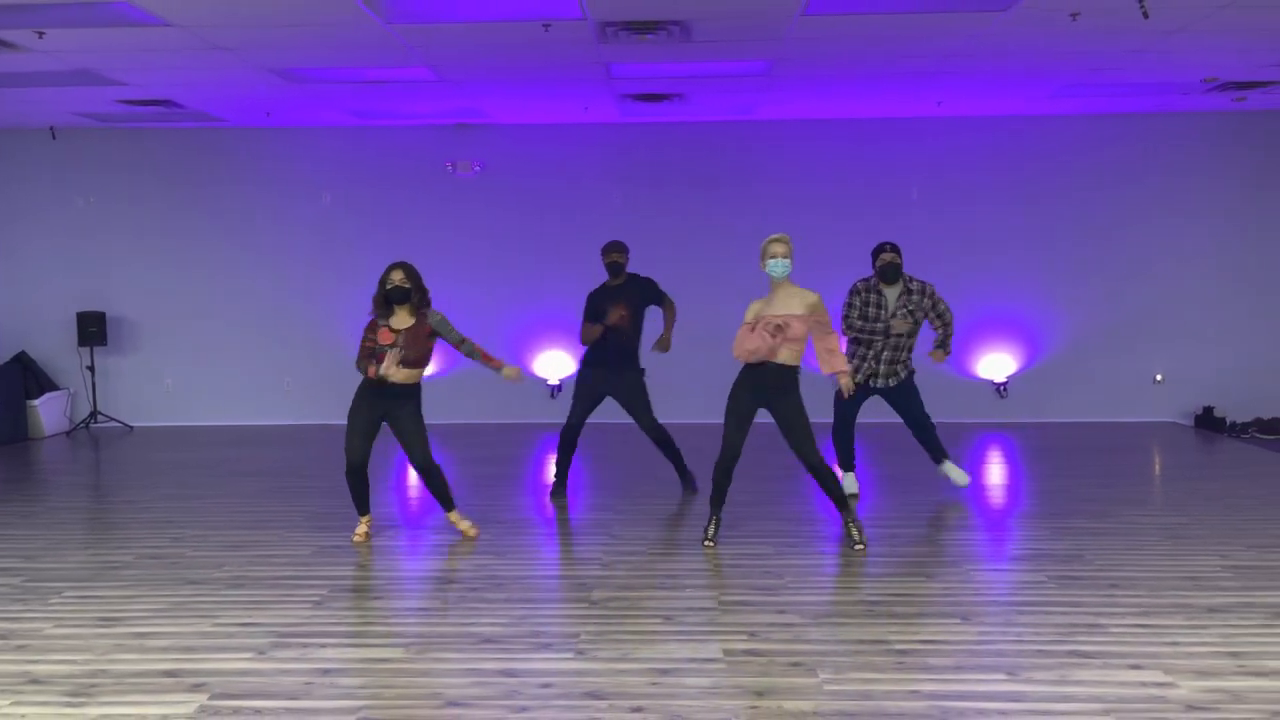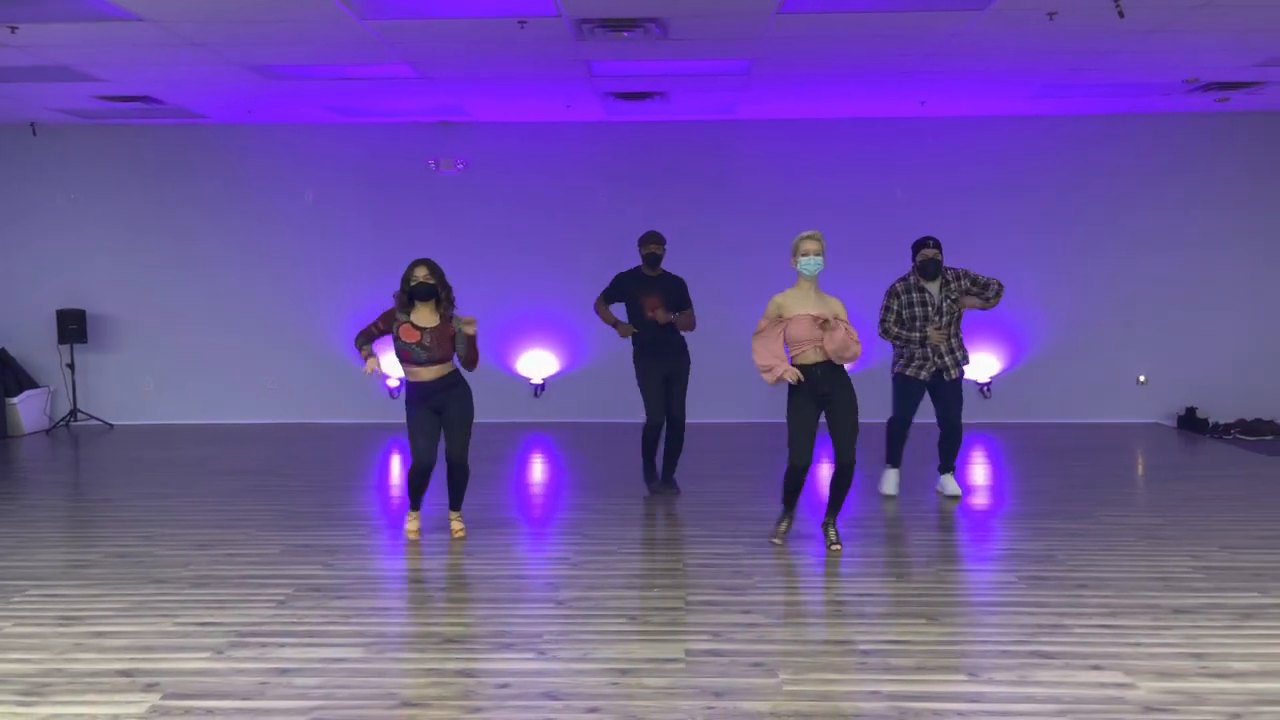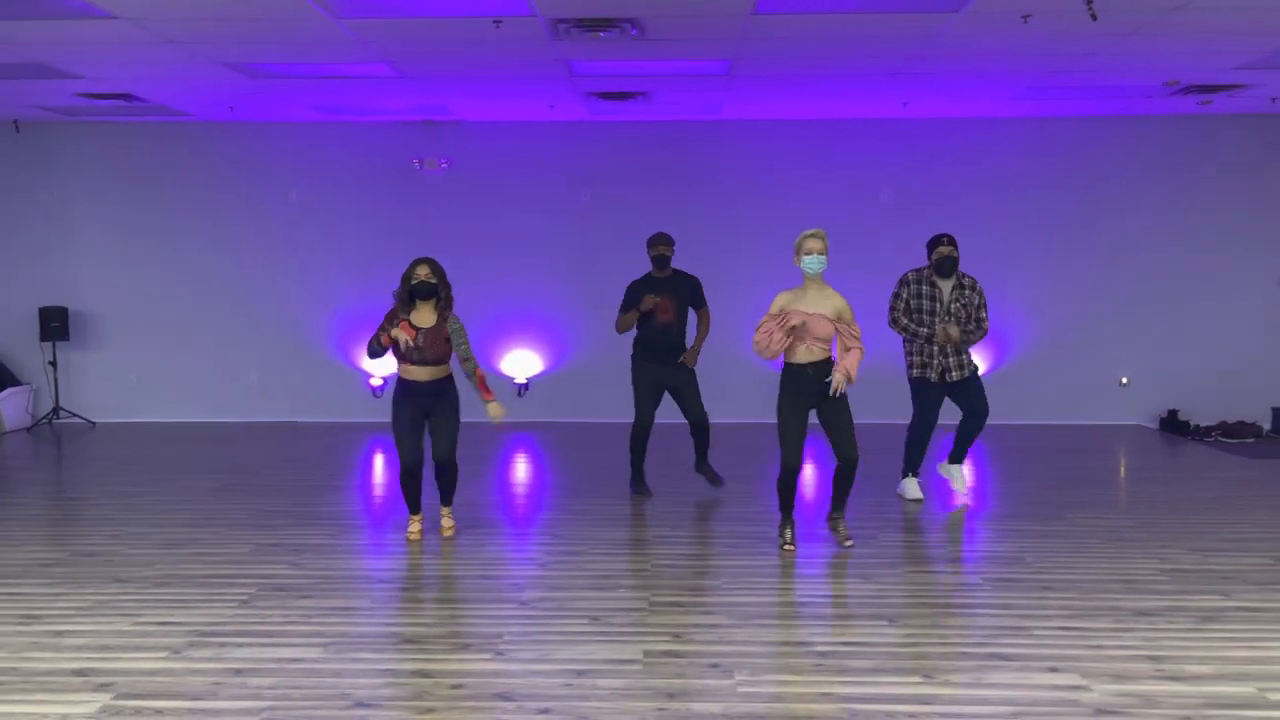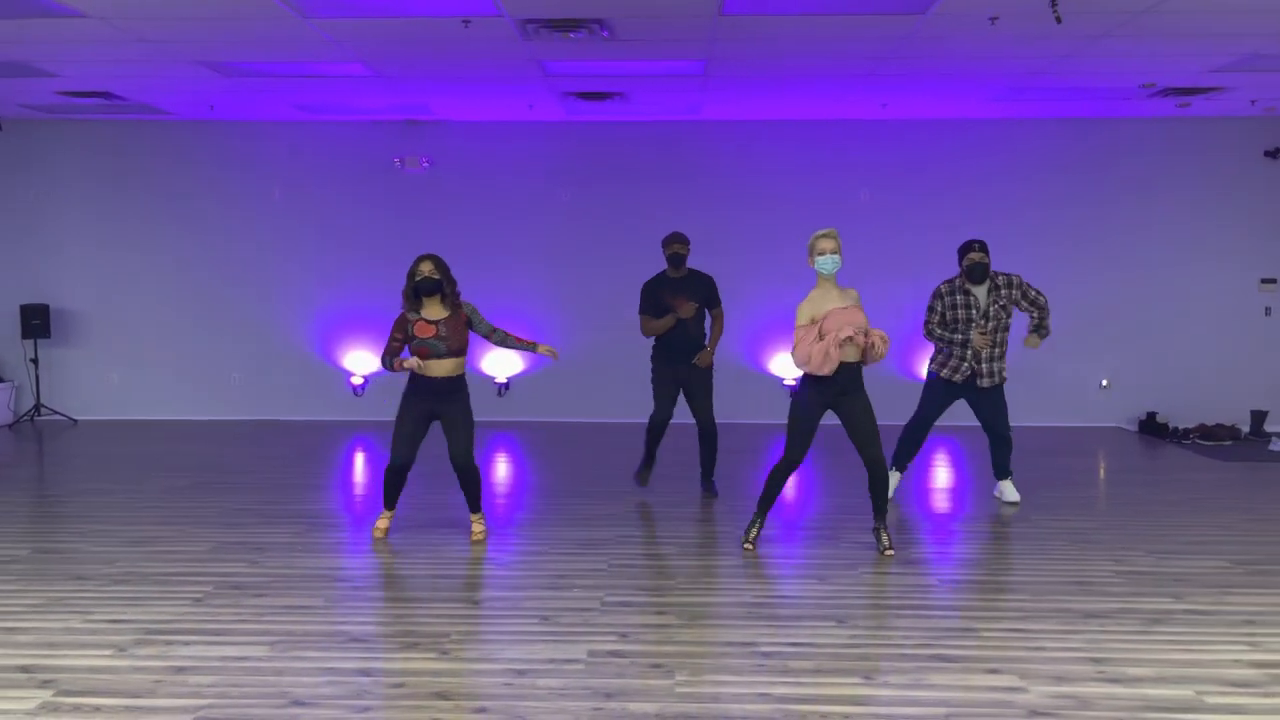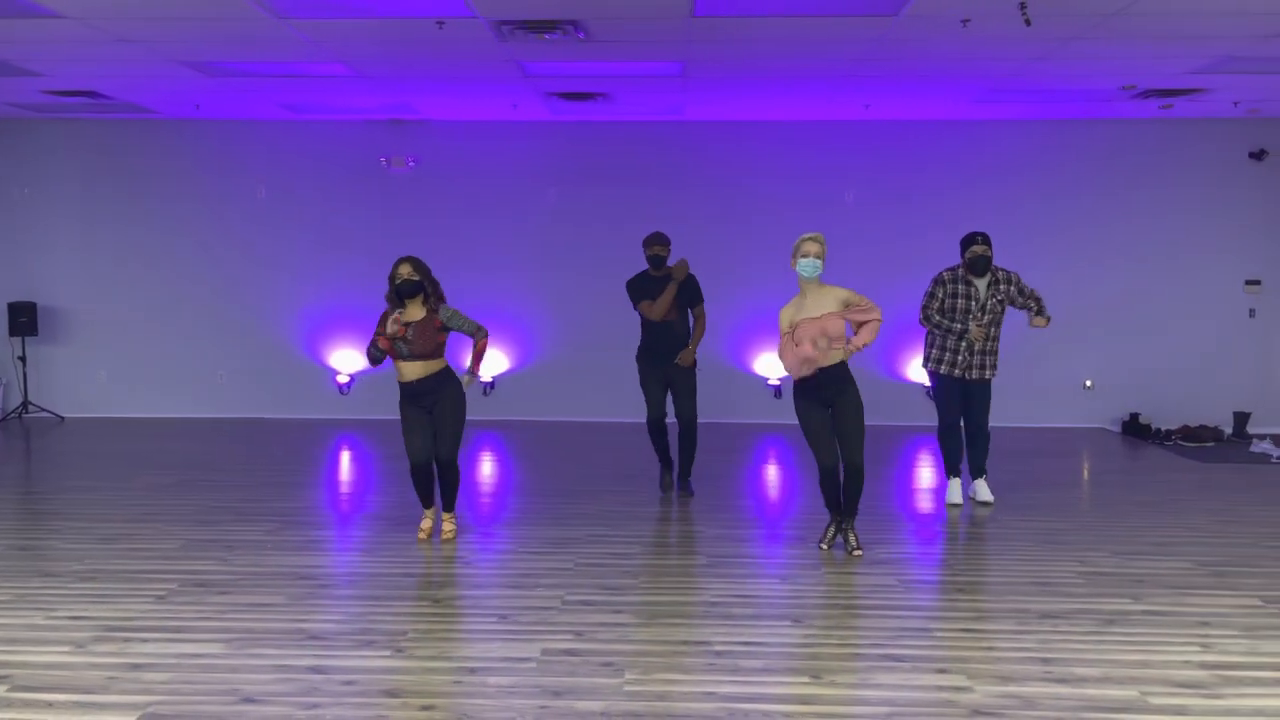
dt=0.4s
person 1, frame 1
left shoulder: (809, 299)
right shoulder: (757, 307)
left elbow: (825, 335)
right elbow: (742, 350)
left wrist: (841, 370)
right wrist: (768, 334)
left hip: (786, 386)
right hip: (750, 382)
left knee: (813, 459)
right knee: (728, 454)
left ankle: (848, 516)
right ankle: (715, 516)
person 1, frame 2
left shoulder: (833, 305)
right shoulder: (781, 302)
left elbow: (851, 351)
right elbow: (763, 342)
left wrist: (832, 332)
right wrist: (780, 368)
left hip: (837, 383)
right hip: (803, 387)
left knee: (846, 460)
right knee: (799, 462)
left ankle: (830, 521)
right ankle: (787, 514)
person 1, frame 3
left shoulder: (837, 302)
right shoulder: (784, 300)
left elbow: (854, 345)
right elbow: (761, 344)
left wrist: (845, 371)
right wrist: (787, 328)
left hip: (827, 384)
right hip: (793, 385)
left knee: (849, 456)
right knee: (791, 463)
left ankle: (836, 516)
right ankle: (786, 522)
person 1, frame 4
left shoulder: (852, 296)
right shoulder: (807, 306)
right elbow: (803, 357)
left wrist: (875, 343)
right wrist: (837, 341)
left hip: (852, 386)
right hip: (816, 386)
left knee: (875, 459)
right knee: (791, 459)
left ankle: (880, 524)
right ankle: (758, 518)
person 1, frame 5
left shoulder: (840, 297)
right shoulder: (788, 312)
left elbow: (872, 317)
right elbow: (790, 363)
left wrist: (857, 343)
right wrist: (808, 348)
left hip: (842, 385)
right hip: (808, 392)
left knee: (854, 462)
right knee: (827, 463)
left ankle: (848, 525)
right ankle: (834, 519)
person 2, frame 1
left shoulder: (430, 319)
right shoulder: (376, 324)
left elbow: (464, 345)
right elbow: (362, 363)
left wrist: (500, 367)
right wrist: (380, 368)
left hip: (407, 401)
right hip: (371, 396)
left knee: (423, 463)
right knee: (355, 463)
left ankle: (453, 514)
right ankle: (364, 519)
person 2, frame 2
left shoulder: (452, 322)
right shoulder: (397, 317)
left elbow: (470, 365)
right elbow: (363, 337)
left wrist: (469, 337)
right wrist: (369, 357)
left hip: (454, 393)
right hip: (419, 399)
left knee: (457, 458)
right knee: (423, 461)
left ankle: (455, 515)
right ankle: (414, 513)
person 2, frame 3
left shoulder: (450, 322)
right shoulder: (398, 315)
left elbow: (468, 363)
right elbow: (372, 351)
left wrist: (490, 400)
right wrist: (393, 335)
left hip: (442, 397)
right hip: (406, 398)
left knee: (443, 457)
right knee: (409, 462)
left ankle: (446, 510)
right ankle: (415, 517)
person 2, frame 4
left shoulder: (462, 311)
right shoulder: (406, 319)
left elbow: (494, 334)
right elbow: (386, 359)
left wrist: (534, 347)
right wrist: (405, 362)
left hip: (454, 395)
right hip: (418, 395)
left knee: (462, 461)
right knee: (400, 460)
left ankle: (477, 516)
right ankle: (387, 513)
person 2, frame 5
left shoulder: (440, 314)
right shoulder: (389, 316)
left elbow: (481, 333)
right elbow: (374, 358)
left wrist: (472, 371)
right wrist: (389, 332)
left hip: (445, 392)
right hip: (411, 399)
left knee: (446, 457)
right knee: (419, 459)
left ankle: (448, 516)
right ankle: (428, 512)
person 3, frame 1
left shoulder: (921, 291)
right shoulder: (860, 289)
left elbow: (944, 317)
right elbow: (849, 325)
left wrist: (943, 347)
right wrist: (888, 329)
left hip: (897, 373)
right hip: (857, 370)
left knee: (918, 421)
right knee: (842, 424)
left ankle: (943, 462)
right ankle: (847, 473)
person 3, frame 2
left shoulder: (958, 279)
right shoulder: (899, 289)
left elbow: (994, 287)
right elbow: (886, 328)
left wrist: (981, 300)
right wrist: (923, 336)
left hip: (948, 367)
right hip: (910, 366)
left knee: (952, 424)
right knee: (901, 418)
left ankle: (946, 474)
right ankle: (892, 469)
person 3, frame 3
left shoulder: (972, 287)
right shoulder: (911, 281)
left elbow: (982, 326)
right elbow: (896, 317)
left wrist: (961, 334)
right wrist: (931, 333)
left hip: (960, 365)
right hip: (923, 365)
left knee: (979, 411)
right knee: (924, 421)
left ankle: (953, 464)
right ankle: (908, 478)
person 3, frame 4
left shoulder: (1010, 284)
right shoulder: (945, 291)
left elbow: (1039, 303)
right elbow: (930, 329)
left wrist: (1039, 331)
right wrist: (966, 340)
left hip: (989, 375)
right hip: (949, 370)
left knee: (1000, 431)
right knee: (921, 420)
left ankle: (1003, 480)
right ankle: (896, 471)
person 3, frame 5
left shoulder: (1008, 281)
right shoulder: (945, 279)
left elbow: (1032, 300)
right elbow: (927, 316)
left wrist: (1041, 317)
right wrist: (963, 330)
left hip: (981, 367)
right hip: (945, 363)
left knee: (978, 425)
right knee: (949, 421)
left ankle: (978, 480)
right ankle: (954, 479)
person 4, frame 1
left shoulder: (642, 285)
right shoulder: (595, 297)
left elbow: (668, 305)
right elbow: (585, 339)
left wrist: (667, 333)
right wrist: (605, 322)
left hip: (627, 372)
right hip: (593, 371)
left knee: (649, 425)
right knee: (573, 424)
left ankle: (683, 472)
right ankle: (561, 479)
person 4, frame 2
left shoulder: (676, 284)
right shoulder: (626, 280)
left elbow: (691, 323)
right elbow: (599, 305)
left wrist: (671, 318)
right wrist: (618, 325)
left hip: (677, 357)
right hip: (647, 359)
left knee: (676, 418)
right knee: (655, 418)
left ankle: (668, 475)
right ankle: (650, 473)
person 4, frame 3
left shoulder: (689, 283)
right shoulder: (637, 287)
left elbow: (704, 316)
right elbow: (620, 328)
left wrist: (695, 349)
right wrist: (639, 310)
left hip: (680, 362)
right hip: (646, 363)
left knee: (699, 418)
right knee: (643, 421)
left ankle: (702, 464)
right ankle: (637, 478)
person 4, frame 4
left shoulder: (704, 282)
right shoulder: (652, 286)
left elbow: (717, 317)
right elbow: (647, 329)
left wrist: (710, 349)
right wrist: (677, 315)
left hip: (697, 362)
right hip: (665, 363)
left knee: (706, 420)
right knee: (662, 415)
left ankle: (708, 478)
right ankle: (648, 462)
person 4, frame 5
left shoulder: (688, 279)
right shoulder: (636, 284)
left elbow: (699, 316)
right elbow: (654, 314)
left wrist: (692, 348)
right wrist: (674, 281)
left hip: (680, 360)
right hip: (650, 361)
left knee: (687, 418)
right knee: (656, 416)
left ankle: (684, 477)
right ankle: (665, 466)
